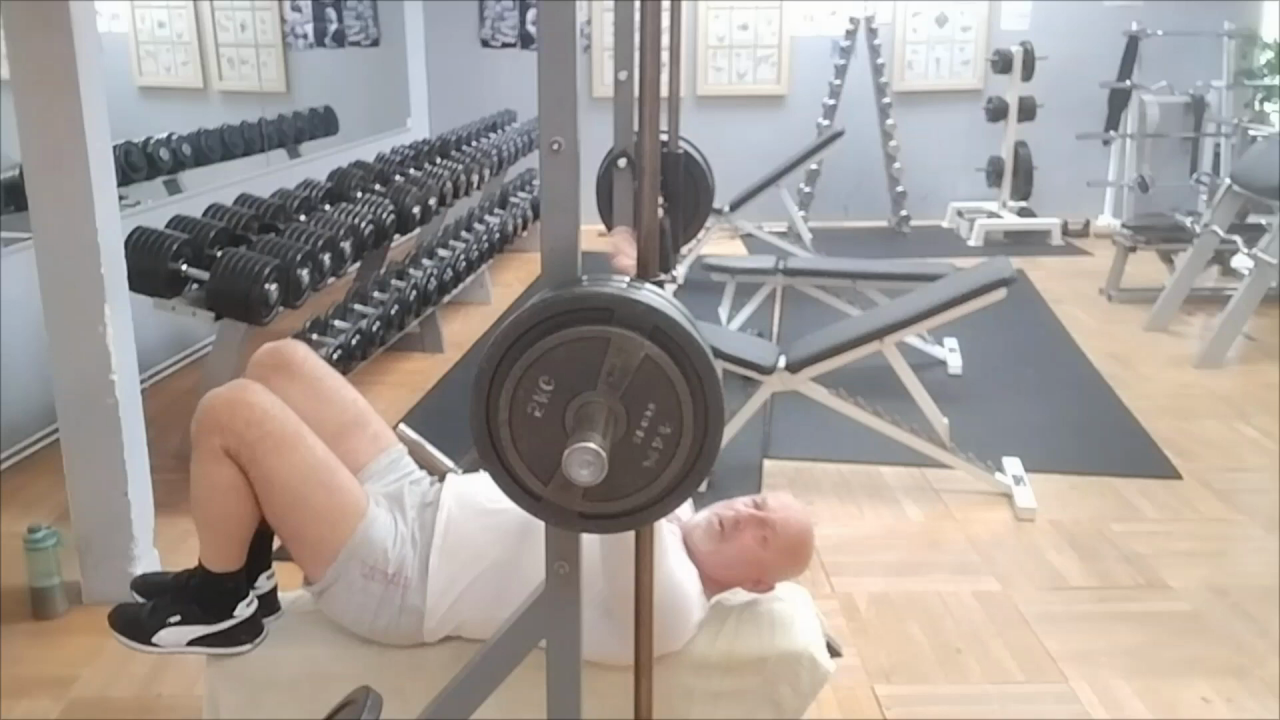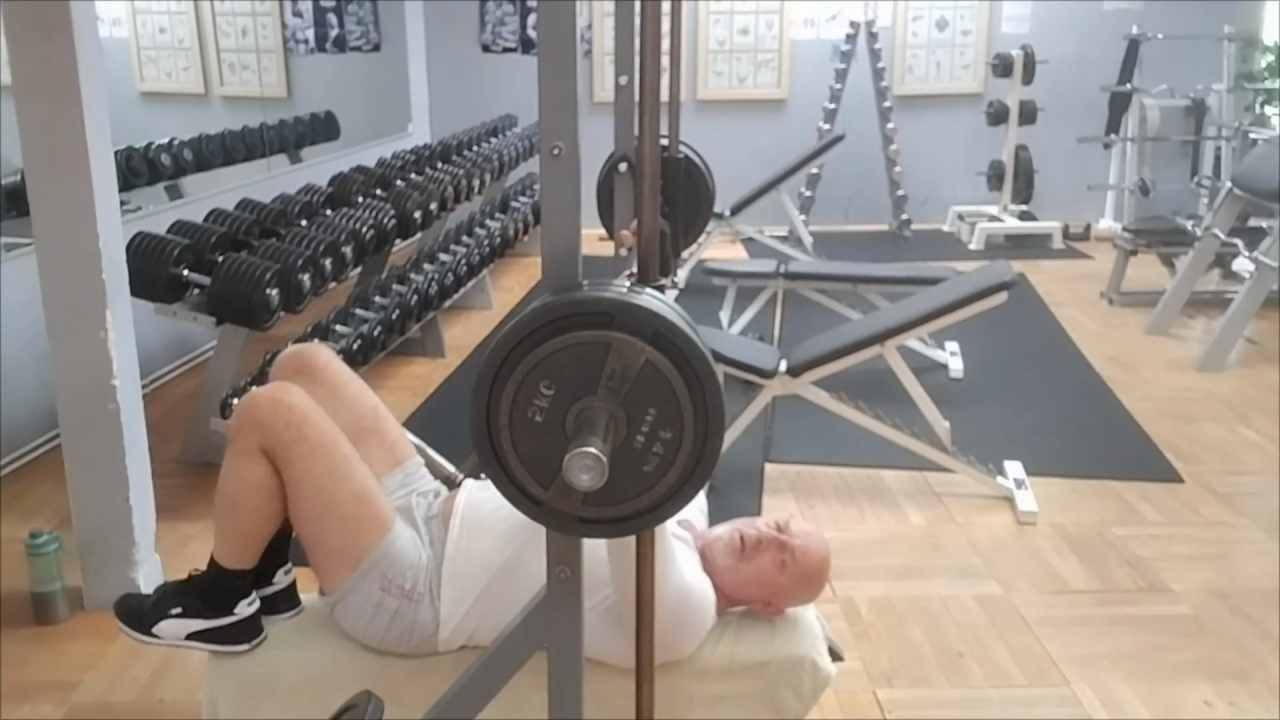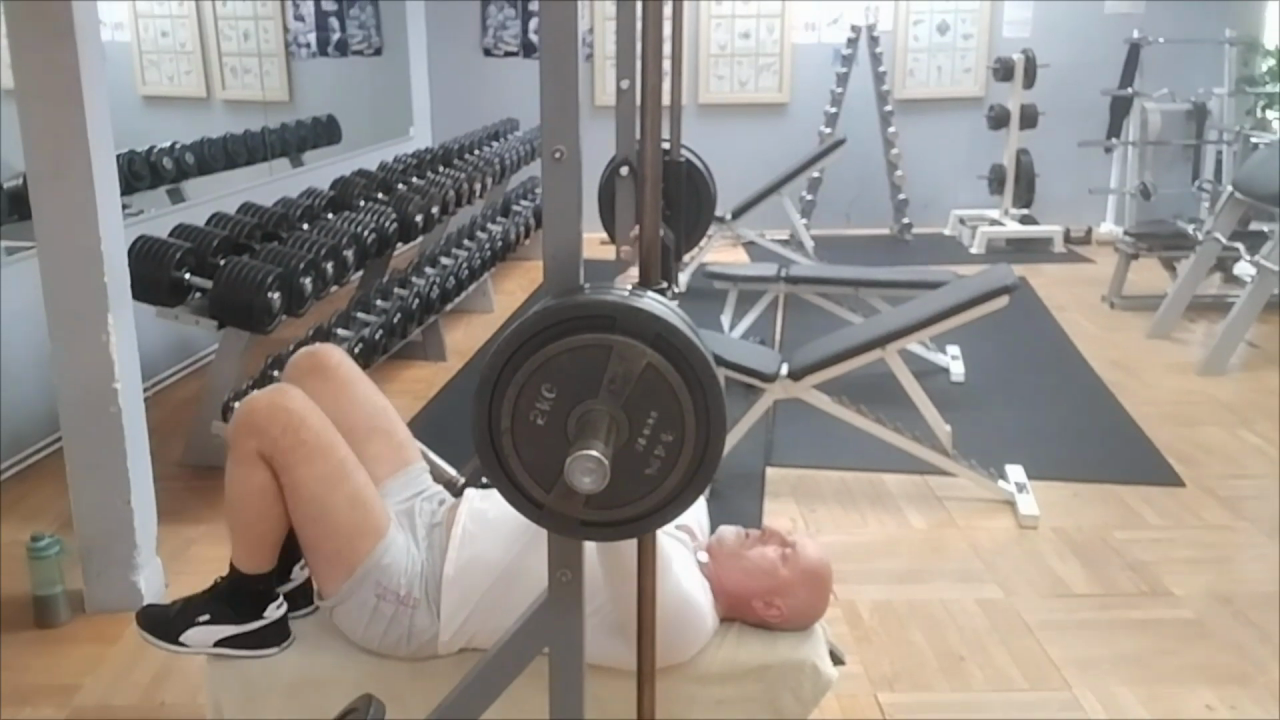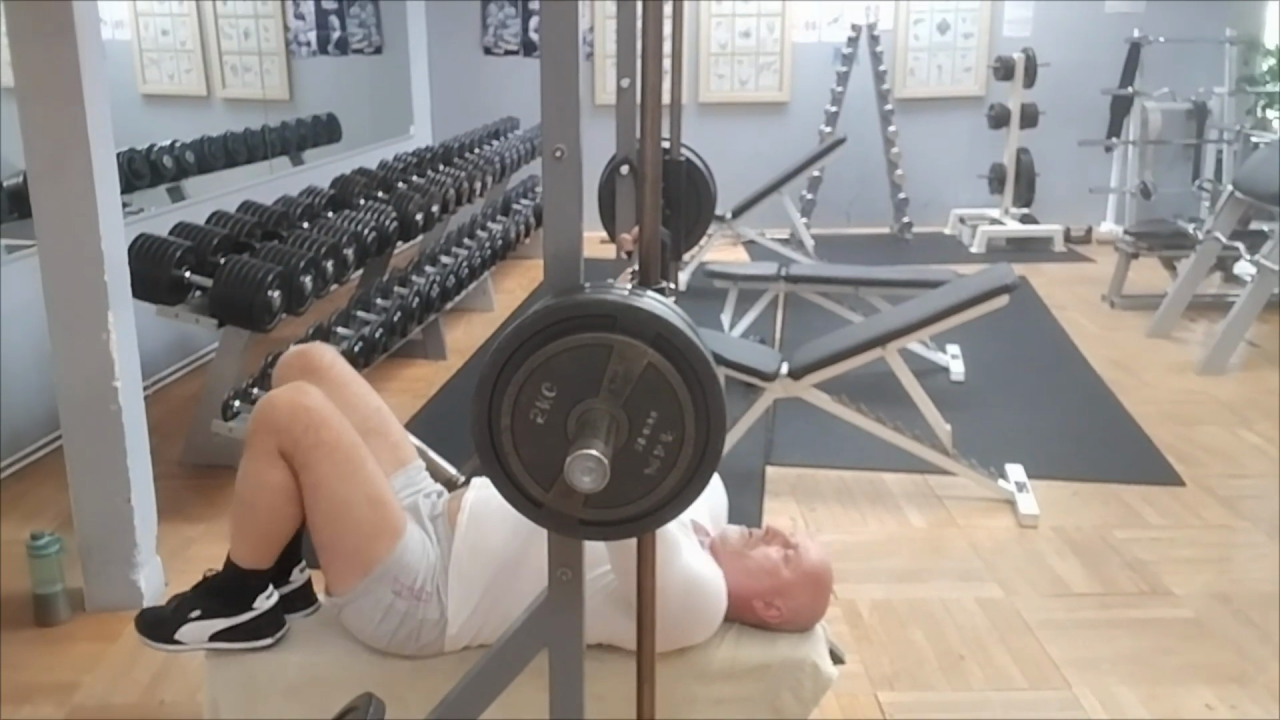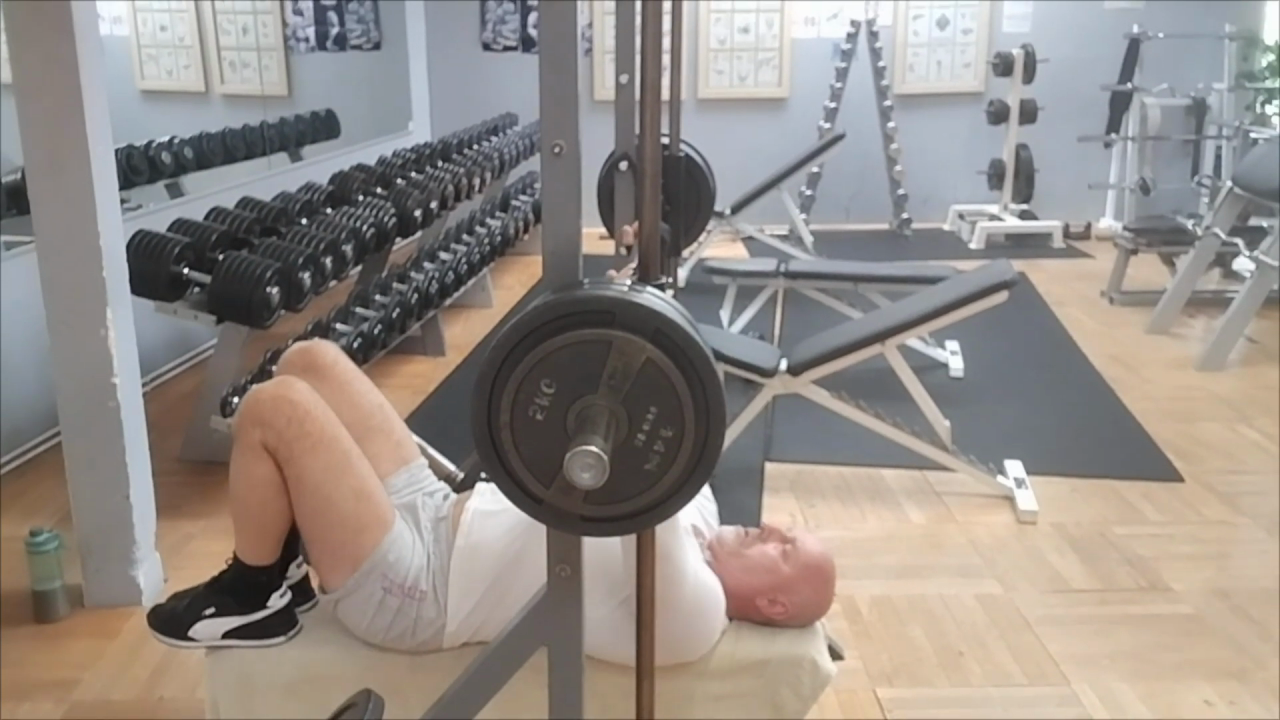
dt=1s
person 1, frame 1
left shoulder: (671, 605)
right shoulder: (679, 514)
left hip: (395, 581)
right hip: (418, 507)
left knee: (227, 412)
right knee: (276, 363)
left ankle: (218, 607)
right ankle: (242, 574)
person 1, frame 2
left shoulder: (681, 609)
right shoulder: (688, 515)
left hip: (402, 592)
right hip: (427, 517)
left knee: (268, 413)
right knee: (305, 363)
left ankle: (223, 605)
right ankle: (262, 577)
person 1, frame 3
left shoulder: (676, 620)
right shoulder: (687, 520)
left hip: (404, 606)
right hip: (434, 538)
left knee: (267, 414)
right knee: (317, 367)
left ankle: (248, 605)
right ankle: (284, 569)
person 1, frame 4
left shoulder: (696, 597)
right shoulder: (704, 506)
left hip: (410, 596)
right hip: (434, 518)
left knee: (286, 415)
right knee: (306, 364)
left ankle: (239, 602)
right ankle: (275, 576)
person 1, frame 5
left shoulder: (693, 611)
right shoulder: (699, 521)
left hip: (408, 590)
right hip: (435, 519)
left knee: (272, 407)
right knee: (308, 361)
left ankle: (250, 600)
right ankle: (278, 564)
